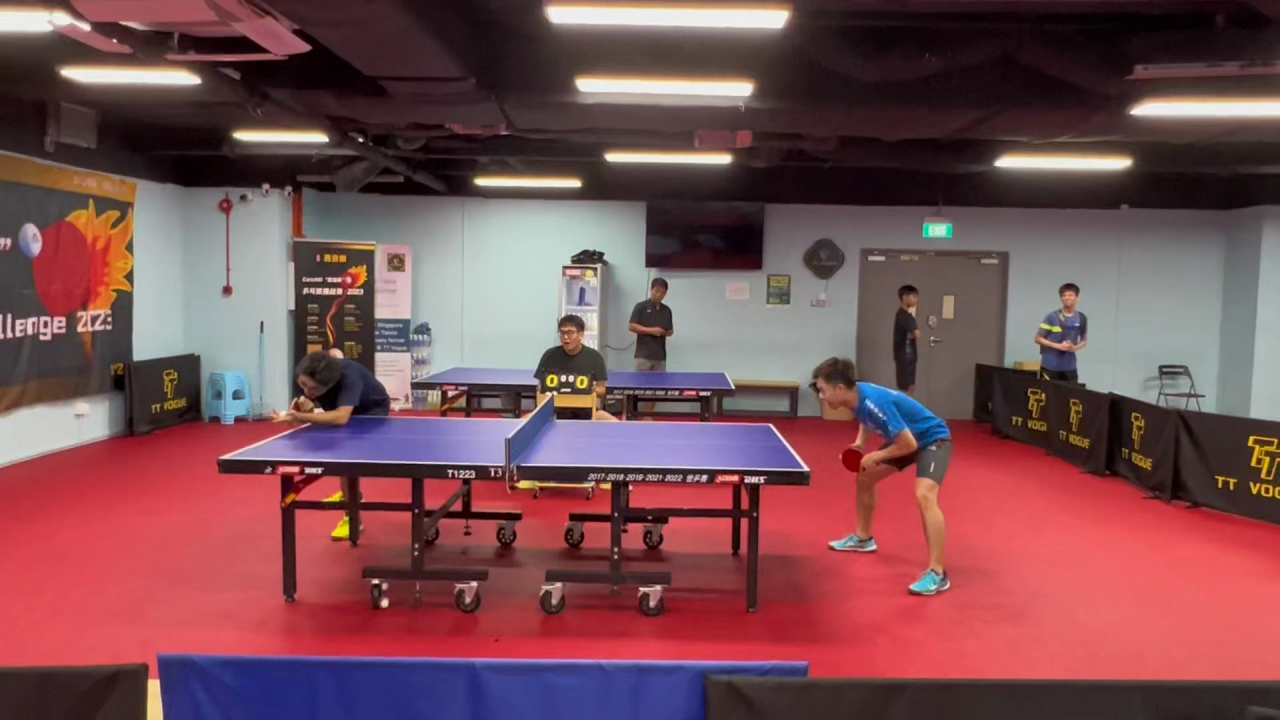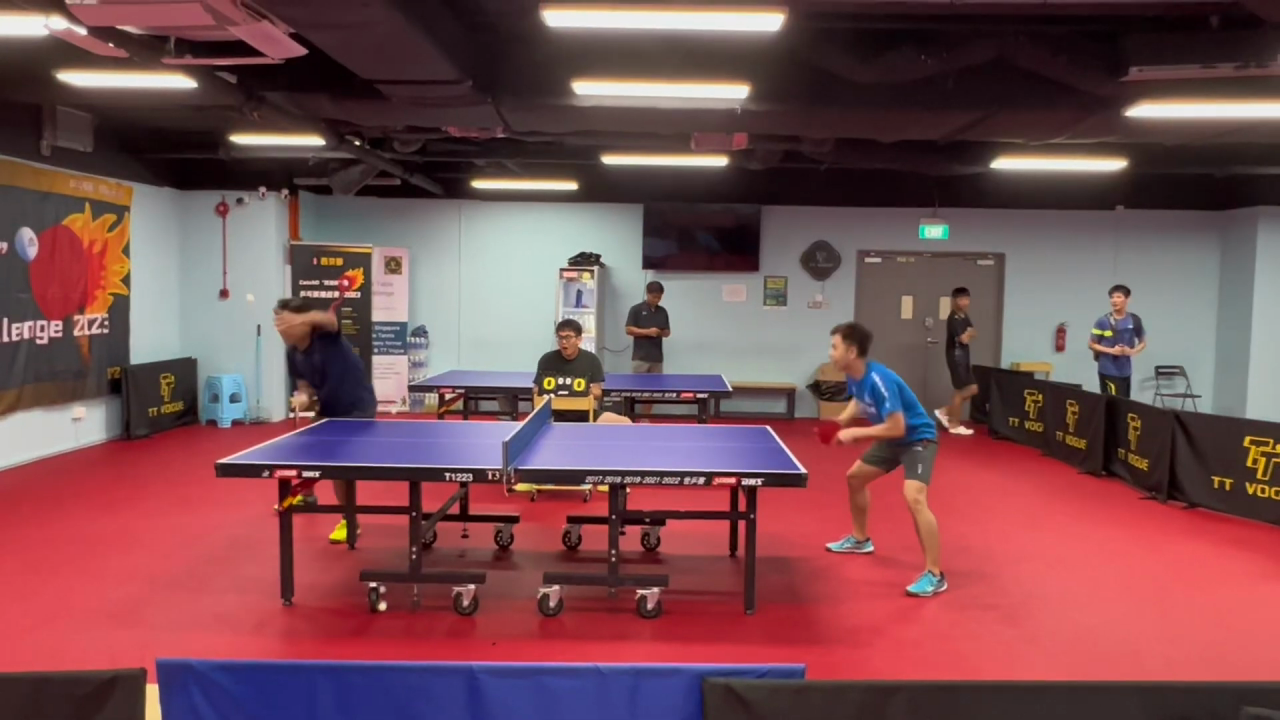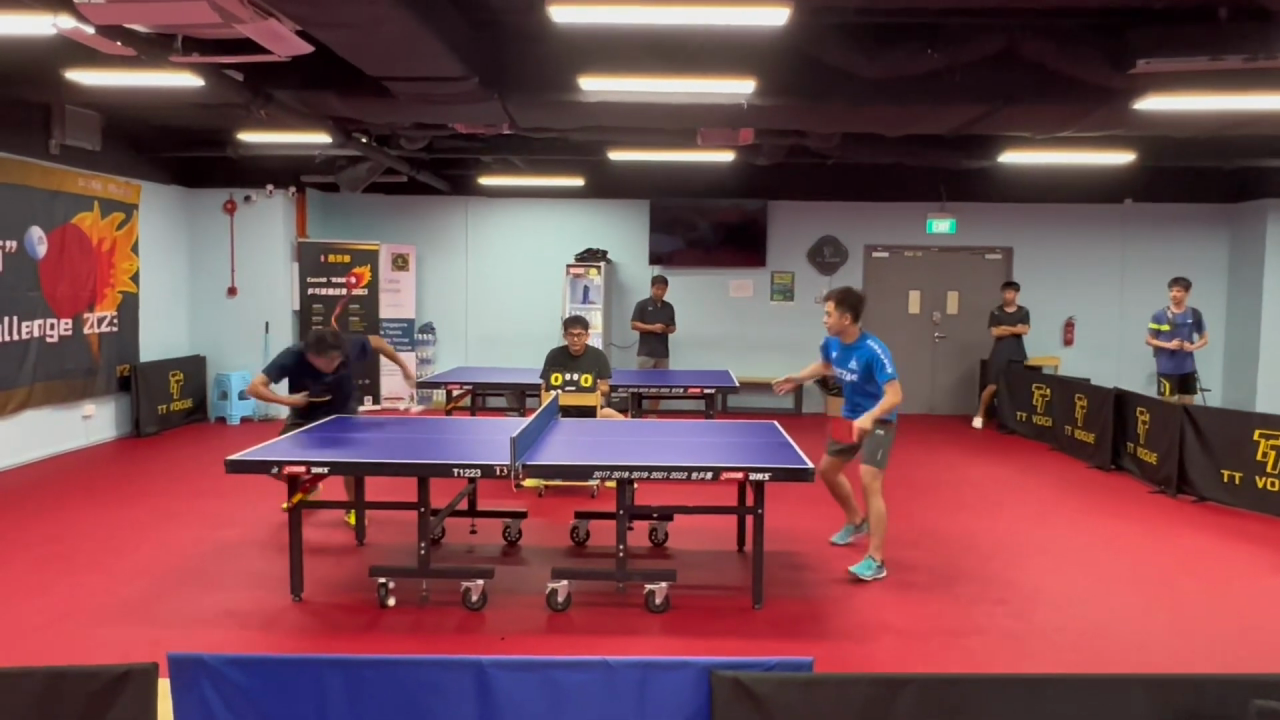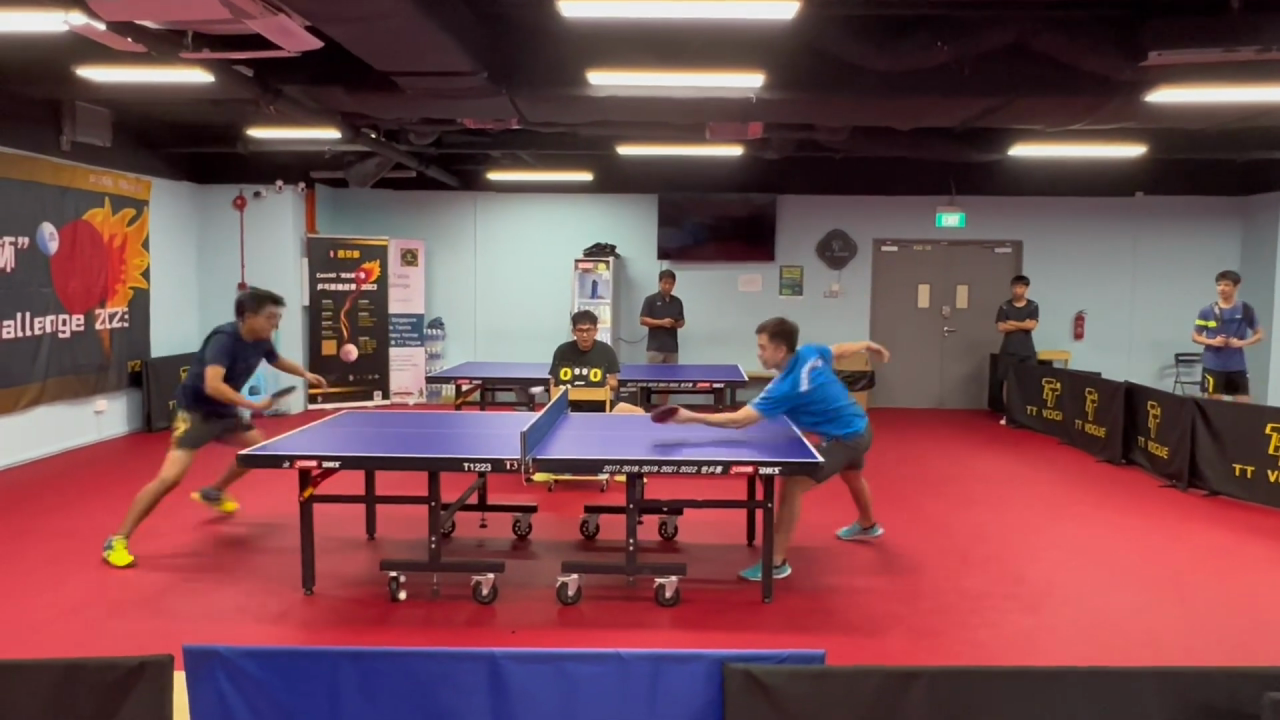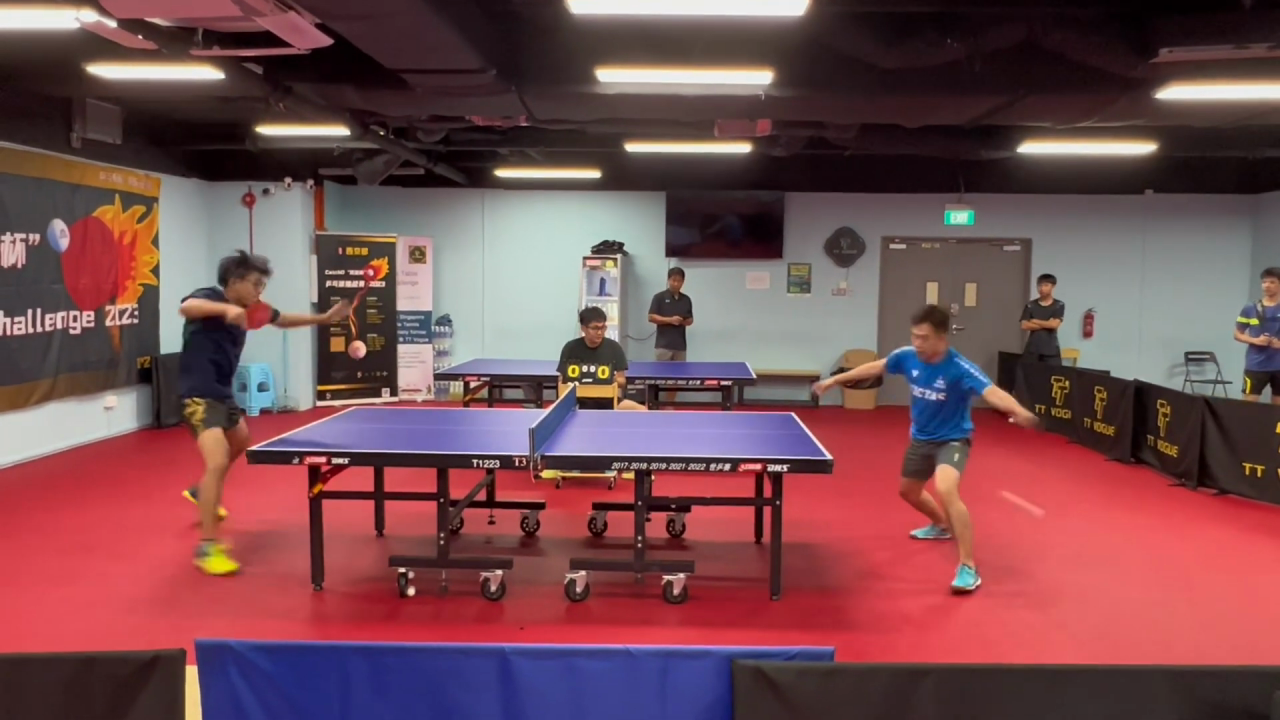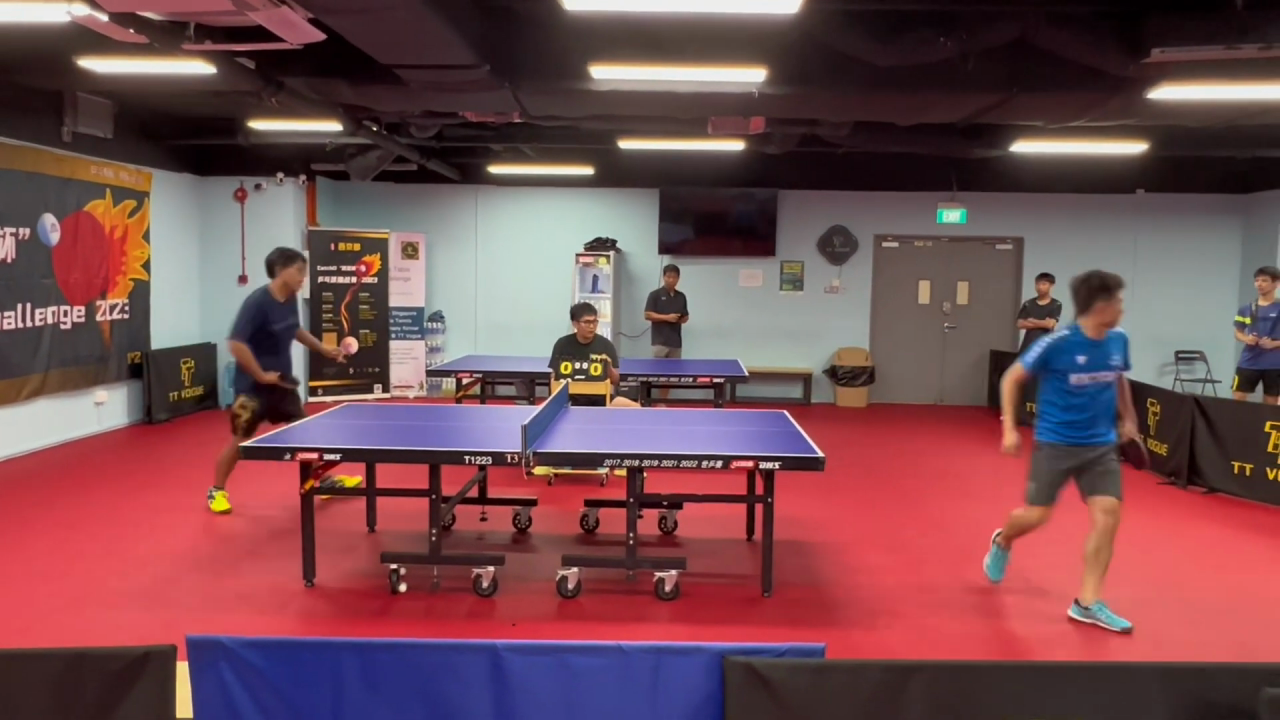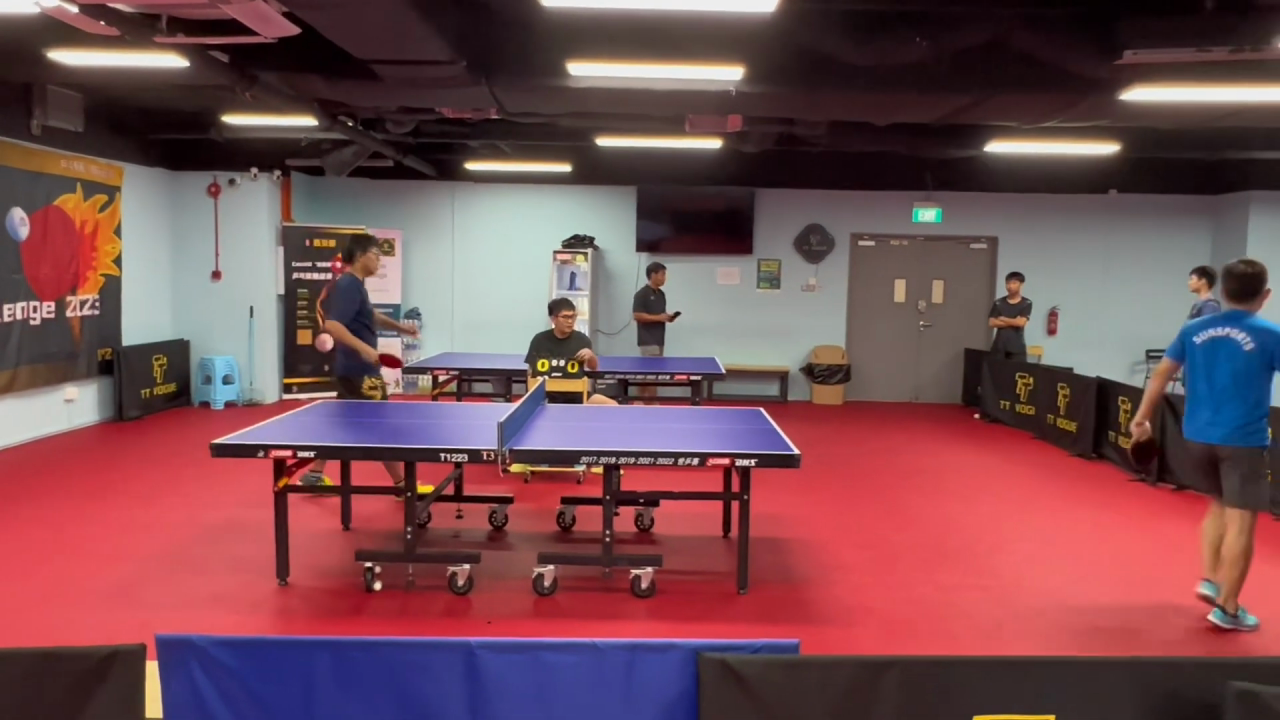
dt=0.7s
person 1, frame 1
left shoulder: (876, 404)
right shoulder: (856, 394)
left elbow: (909, 445)
right elbow: (868, 421)
left wrist: (875, 457)
right wrist: (859, 443)
left hip: (933, 440)
right hip: (905, 438)
left knee: (924, 496)
right knee: (864, 477)
left ankle: (937, 574)
right ankle: (863, 537)
person 1, frame 2
left shoulder: (881, 381)
right shoulder: (853, 375)
left elbow: (896, 428)
right elbow: (859, 402)
left wrist: (855, 433)
right wrist: (843, 419)
left hip: (918, 438)
right hip: (893, 438)
left knee: (914, 497)
right knee: (855, 477)
left ankle: (934, 575)
right ankle: (860, 539)
person 1, frame 3
left shoulder: (875, 351)
right shoulder: (832, 343)
left elbow: (895, 396)
right elbow: (823, 366)
left wrist: (870, 417)
right wrist: (797, 380)
left hip: (877, 422)
right hip: (851, 419)
left knee: (869, 483)
right knee: (827, 470)
left ankle: (875, 559)
right ankle: (856, 522)
person 1, frame 4
left shoulder: (784, 387)
right shoulder: (810, 353)
left elbow: (740, 420)
right elbow: (842, 350)
left wrist: (691, 416)
right wrist: (870, 346)
left hip: (842, 438)
right hip: (860, 430)
left knee: (790, 488)
right knee: (851, 478)
left ankle: (777, 562)
right ankle: (867, 524)
person 1, frame 5
left shoulder: (961, 368)
right shoulder: (907, 357)
left elbow: (993, 393)
right elbow: (876, 367)
left wrist: (1017, 410)
right wrist: (835, 379)
left hip: (953, 440)
right hip: (921, 439)
left knee: (947, 490)
right knee: (908, 491)
left ankle: (968, 567)
right ankle: (942, 524)
person 1, frame 6
left shoulder: (1119, 342)
right shoulder: (1057, 343)
right elbow: (1011, 379)
left wrist: (1128, 419)
right wrist: (1009, 429)
left hip: (1102, 444)
right hip: (1057, 442)
left knee: (1108, 515)
right knee: (1035, 516)
left ankle: (1088, 602)
right ankle: (1002, 541)
person 1, frame 7
left shoulder: (1193, 330)
left elbow: (1162, 375)
left wrist: (1142, 418)
left hip: (1197, 436)
right hip: (1242, 438)
left knee: (1219, 506)
right knee: (1241, 520)
left ankle: (1210, 579)
right ankle: (1227, 609)
person 2, frame 1
left shoulder: (349, 377)
right shoulder: (307, 378)
left elbow: (341, 417)
left wrist: (300, 417)
right wrist: (306, 405)
left hip: (372, 410)
right hip: (341, 408)
right ankle: (349, 493)
person 2, frame 2
left shoulder: (326, 335)
right shoulder: (293, 354)
left elbow: (326, 318)
left wrist: (301, 319)
right wrist: (302, 398)
left hip: (356, 410)
right hip: (329, 411)
left ankle: (350, 522)
right ankle: (307, 497)
person 2, frame 3
left shoulder: (349, 347)
right shoulder: (292, 357)
left elbow: (376, 342)
right elbow: (254, 388)
left wrist: (404, 367)
right wrist: (286, 400)
left hip: (340, 411)
right hip: (303, 414)
left ankle: (353, 508)
person 2, frame 4
left shoulder: (260, 341)
right shoulder: (225, 339)
left elbow: (279, 361)
right elbow: (212, 385)
left wrist: (305, 374)
right wrist: (251, 405)
left hip: (221, 410)
right hip: (193, 410)
left knee: (259, 447)
right knee: (172, 475)
left ankle: (213, 494)
right ankle: (119, 539)
person 2, frame 5
left shoulder: (244, 308)
right shoulder: (209, 299)
left elbow: (283, 320)
right elbow: (186, 307)
left wrist: (324, 319)
right wrist: (224, 309)
left hip: (220, 392)
right hip: (199, 395)
left knee: (240, 442)
right knee: (218, 463)
left ankle: (200, 493)
right ankle: (207, 547)
person 2, frame 6
left shoulder: (290, 300)
right shoulder: (256, 303)
right elbow: (236, 344)
left wrist: (323, 348)
right wrist: (260, 375)
left hip: (282, 383)
right hip: (254, 386)
right knee: (240, 445)
right ankle: (217, 491)
person 2, frame 7
left shoulder: (354, 285)
right shoulder: (349, 286)
left elbow: (369, 316)
right elbow: (331, 324)
left wrist: (399, 327)
right wrist: (362, 347)
left hip: (350, 368)
right hip: (361, 369)
left ankle: (314, 474)
right ankle: (401, 483)
